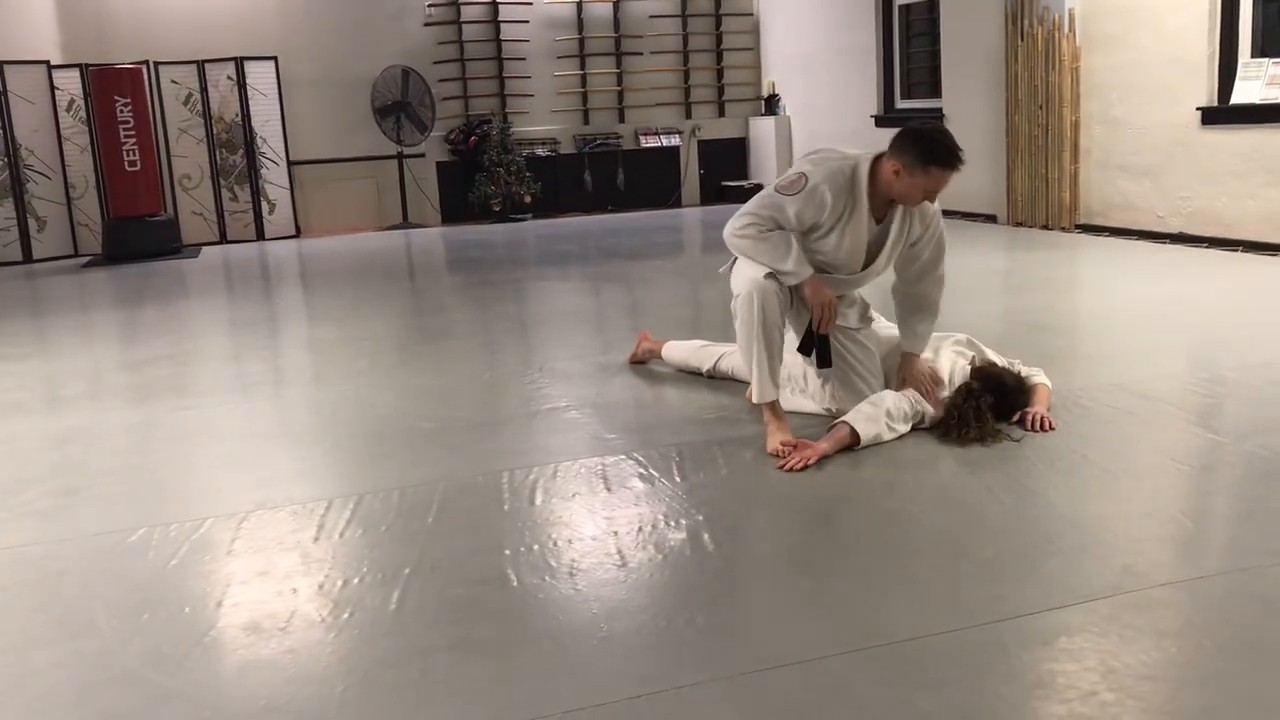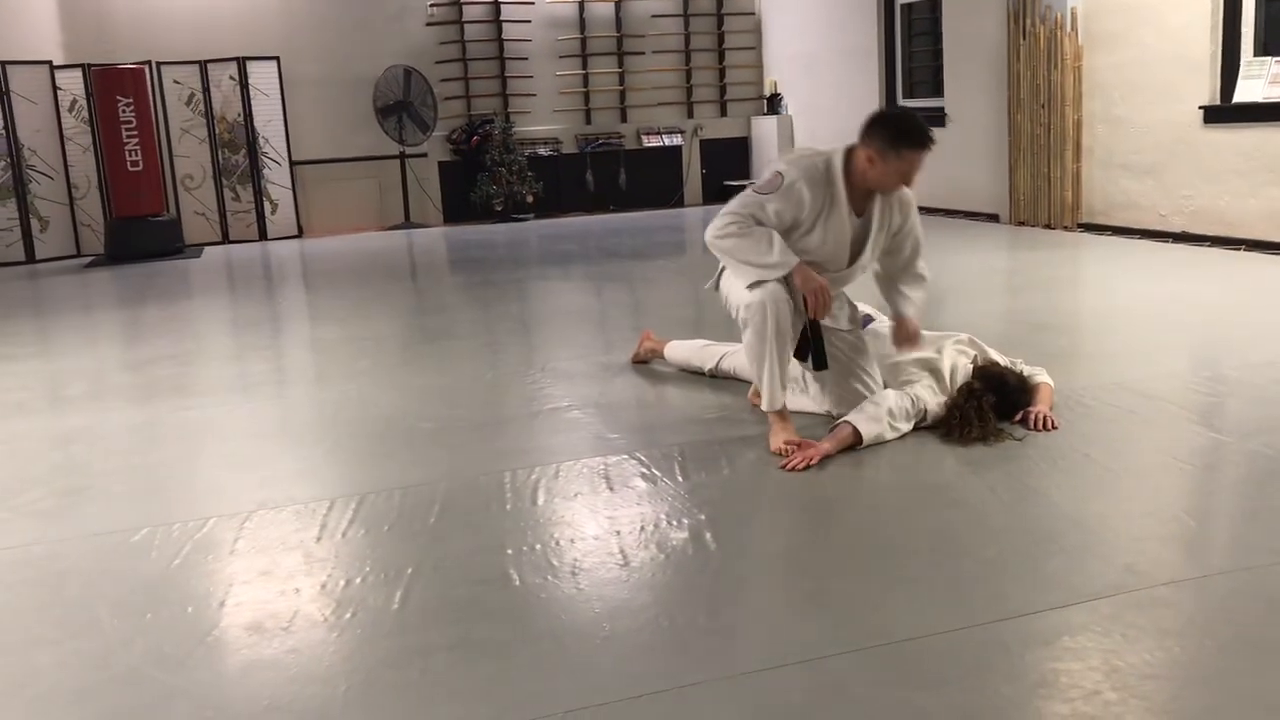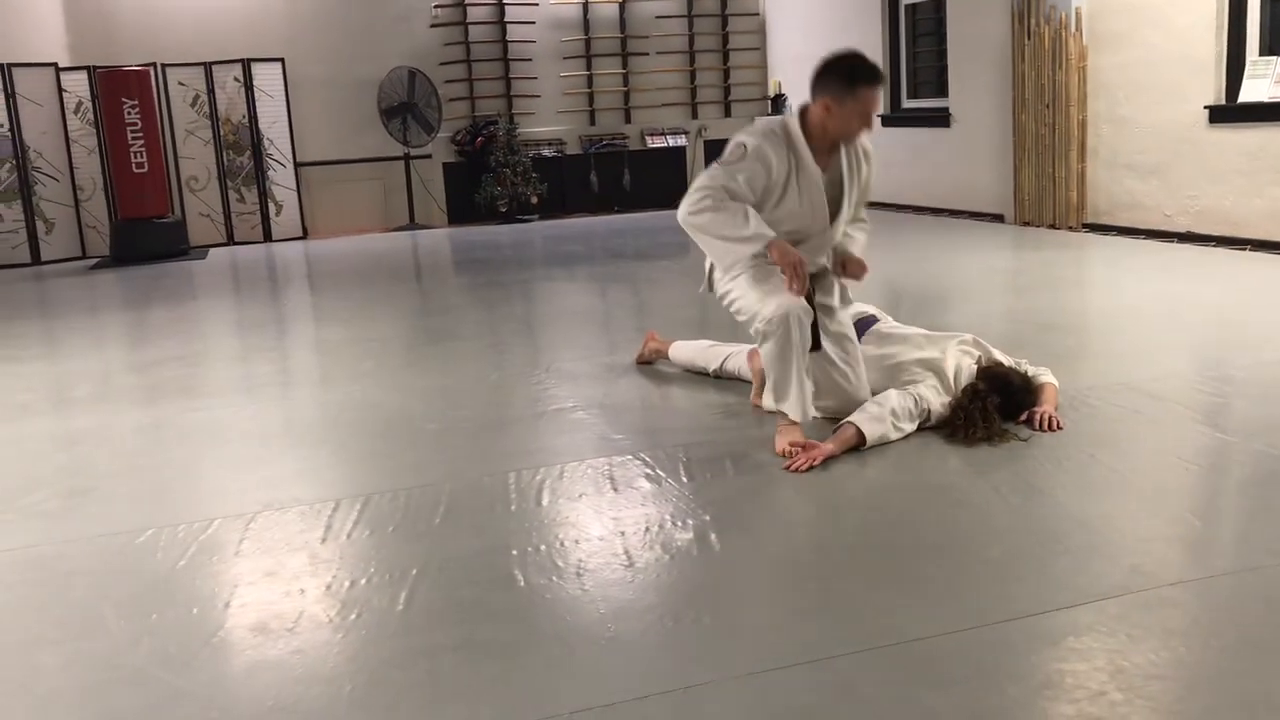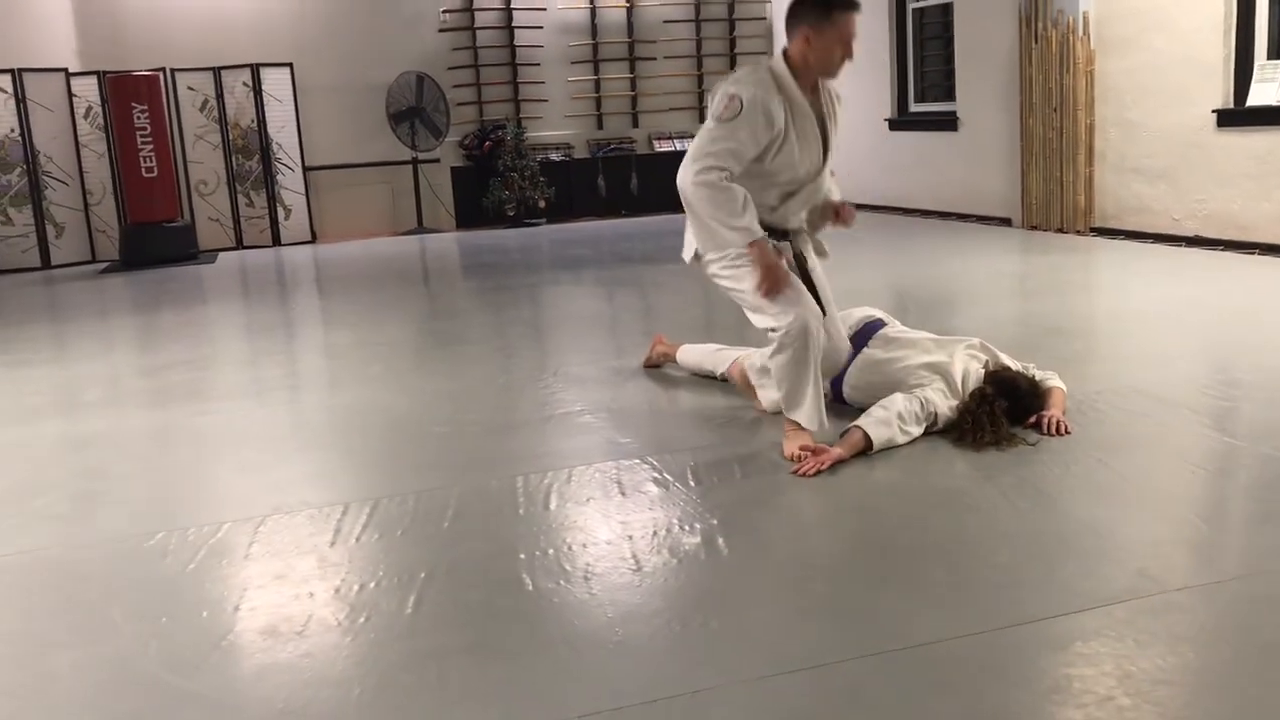
dt=0.2s
person 1, frame 1
left shoulder: (971, 351)
right shoulder: (931, 400)
left elbow: (1032, 376)
right elbow: (879, 411)
left wrist: (1038, 405)
right wrist: (826, 446)
right hip: (820, 370)
right knee: (737, 362)
right ankle: (653, 347)
person 1, frame 2
left shoulder: (972, 350)
right shoulder: (933, 397)
left elbow: (1034, 374)
right elbow: (883, 412)
left wrist: (1040, 404)
right wrist: (827, 446)
right hip: (822, 368)
right knee: (734, 362)
right ankle: (655, 347)
person 1, frame 3
left shoulder: (977, 350)
right shoulder: (937, 398)
left elbow: (1039, 374)
right elbow: (886, 411)
left wrist: (1045, 405)
right wrist: (832, 446)
right knee: (744, 363)
right ankle: (660, 348)
person 1, frame 4
left shoulder: (984, 355)
right shoulder: (944, 401)
left elbow: (1046, 379)
right elbow: (895, 414)
left wrist: (1053, 408)
right wrist: (841, 450)
right hip: (835, 374)
right knee: (748, 369)
right ankle: (668, 352)
person 2, frame 1
left shoulder: (924, 213)
right shoulder: (824, 177)
left elbow: (922, 284)
right elbow: (742, 228)
left wrist: (911, 354)
right wrist: (806, 279)
left hip: (835, 293)
right hip: (778, 269)
left knee: (868, 395)
right knee: (756, 289)
right ankle: (773, 416)
person 2, frame 2
left shoulder: (898, 201)
right shoulder: (801, 177)
left elbow: (904, 266)
right elbow: (723, 229)
left wrist: (905, 311)
right wrist: (795, 267)
left hip: (821, 293)
right hip: (767, 274)
right knee: (767, 302)
right ankle: (777, 416)
person 2, frame 3
left shoulder: (857, 151)
right shoulder: (764, 145)
right elbow: (696, 207)
left wrist: (848, 251)
right wrist: (770, 243)
left hip: (810, 276)
right hip: (750, 266)
left knee: (854, 396)
right knee: (786, 315)
left ankle: (771, 361)
right ankle: (787, 420)
person 2, frame 4
left shoulder: (823, 94)
right shoulder: (752, 92)
right elbow: (699, 176)
left wrist: (829, 203)
right wrist: (756, 244)
left hip: (789, 240)
right hip: (735, 242)
left knee: (832, 350)
right knee: (798, 320)
left ankle: (755, 374)
right ankle: (796, 424)
